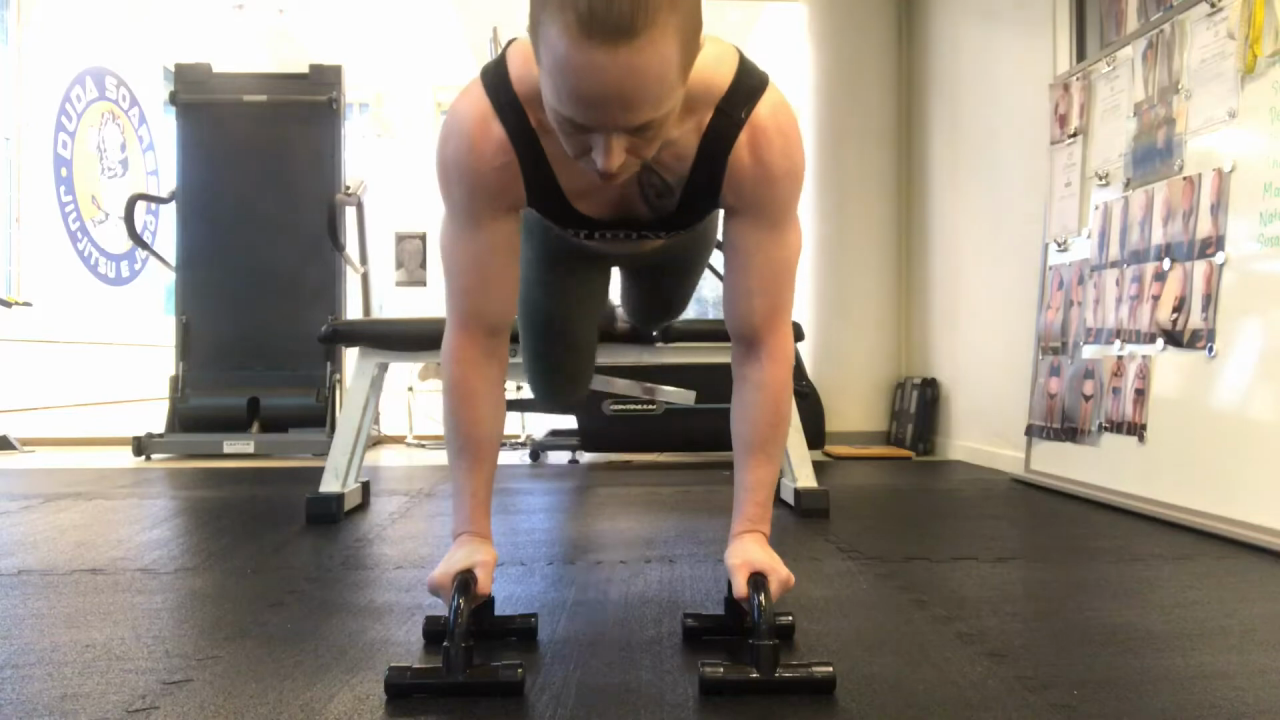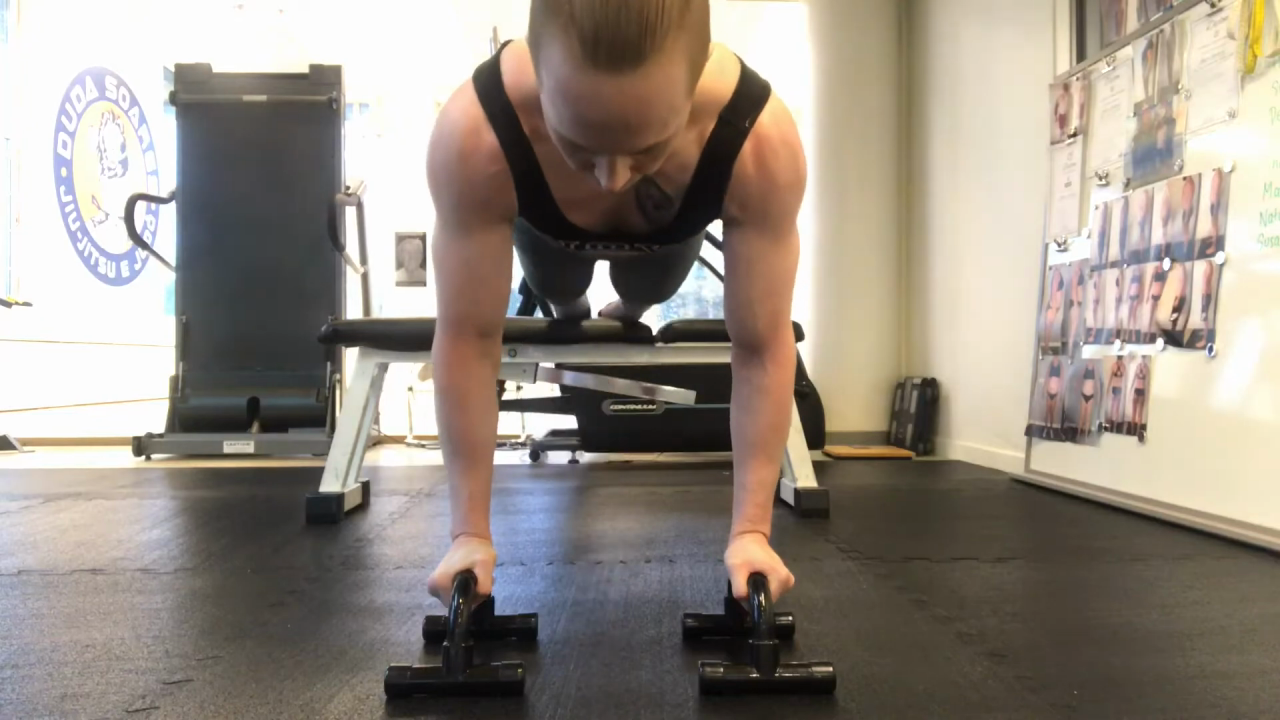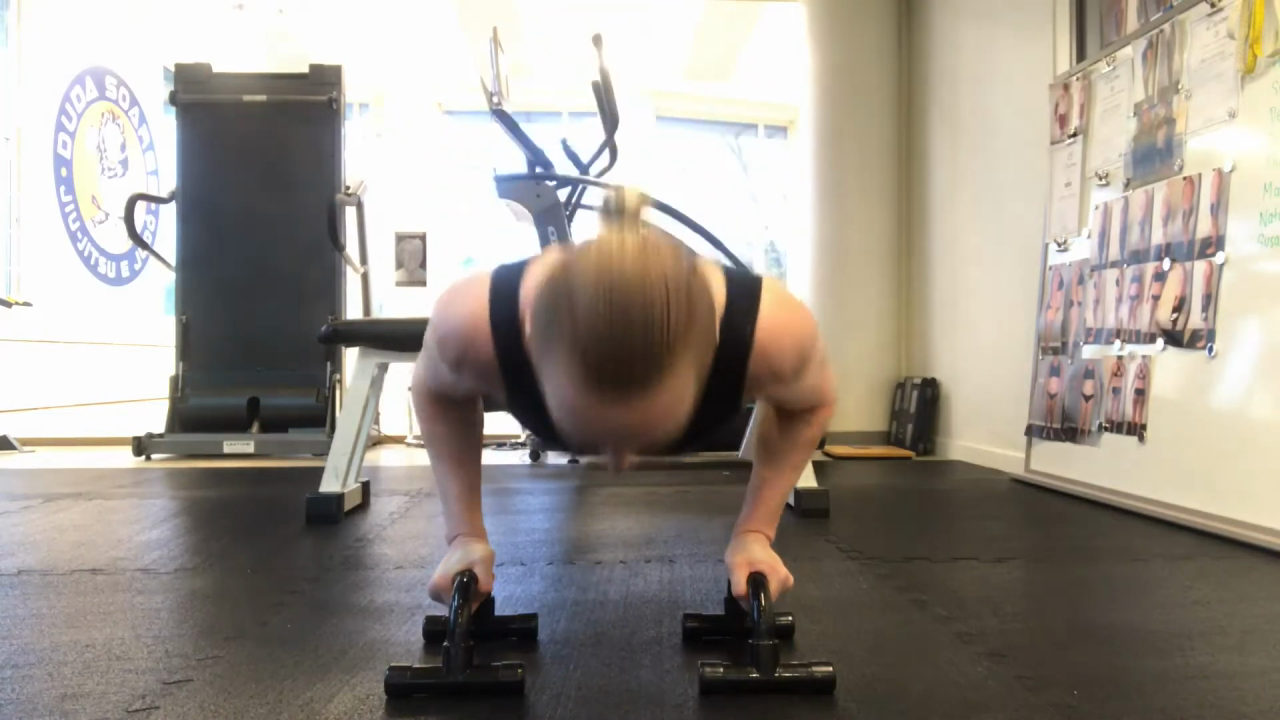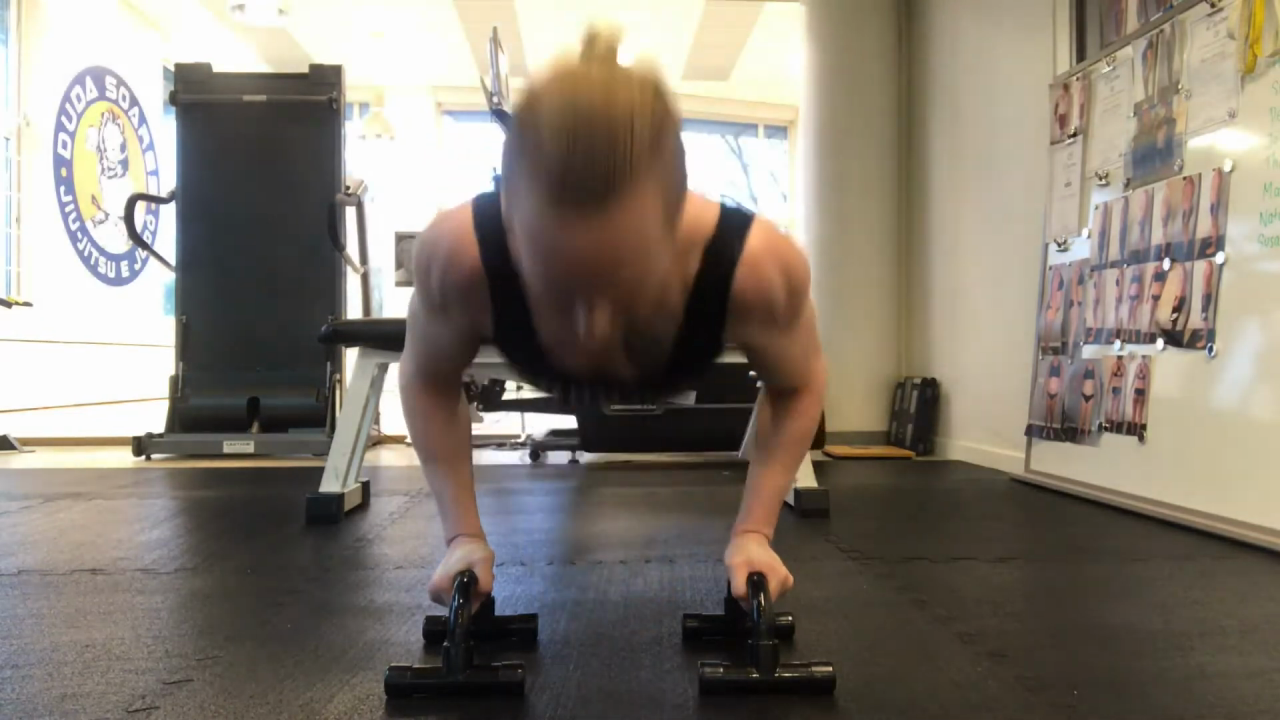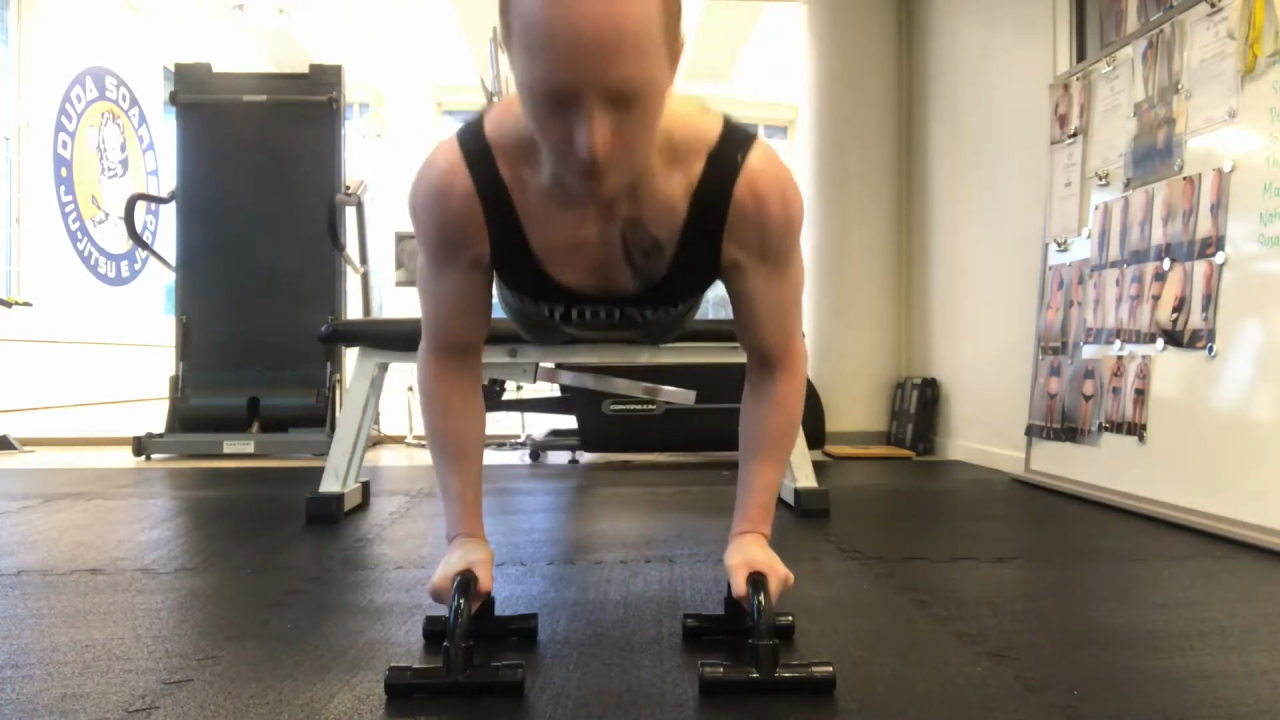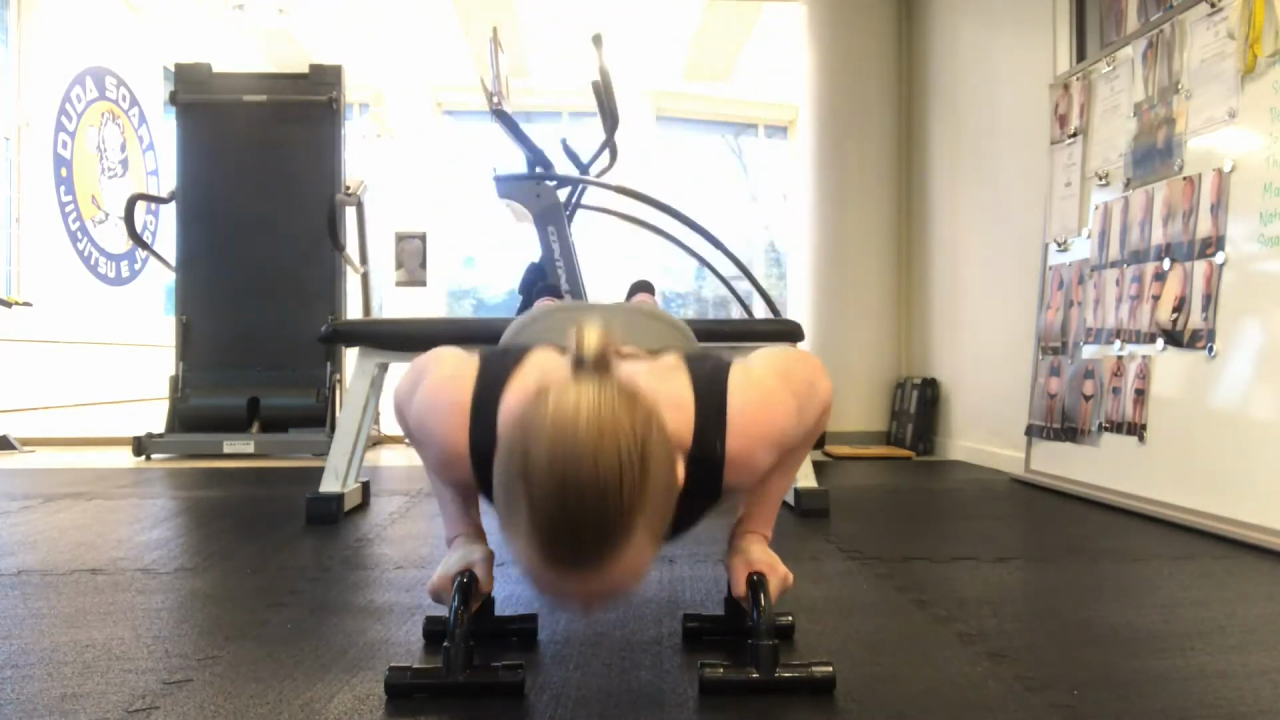
dt=0.7s
person 1, frame 1
left shoulder: (758, 128)
right shoulder: (483, 127)
left elbow: (760, 340)
right elbow: (477, 337)
left wrist: (751, 529)
right wrist: (471, 531)
left hip: (676, 233)
right hip: (560, 234)
left knee: (656, 317)
right knee: (556, 386)
right ankle: (596, 317)
person 1, frame 2
left shoulder: (760, 140)
right shoulder: (473, 133)
left elbow: (762, 345)
right elbow: (467, 338)
left wrist: (751, 530)
right wrist: (469, 533)
left hip: (668, 236)
right hip: (548, 231)
left knee: (648, 293)
right knee: (557, 293)
left ankle: (629, 306)
person 1, frame 3
left shoulder: (765, 329)
right shoulder: (477, 320)
left elbow: (809, 403)
right elbow: (437, 395)
left wrist: (755, 530)
right wrist: (465, 531)
person 1, frame 4
left shoulder: (755, 264)
right shoulder: (458, 252)
left elbow: (798, 385)
right elbow: (427, 379)
left wrist: (754, 533)
right wrist: (463, 537)
person 1, frame 5
left shoulder: (751, 187)
right shoulder: (456, 186)
left elbow: (775, 363)
right elbow: (449, 358)
left wrist: (750, 533)
right wrist: (465, 537)
left hip: (662, 315)
right hip: (541, 312)
right knee: (539, 325)
person 1, frame 6
left shoulder: (739, 433)
right shoulder: (454, 424)
left elbow: (815, 385)
right elbow: (408, 392)
left wrist: (754, 533)
right wrist: (462, 537)
left ankle: (643, 305)
right ankle: (543, 303)
